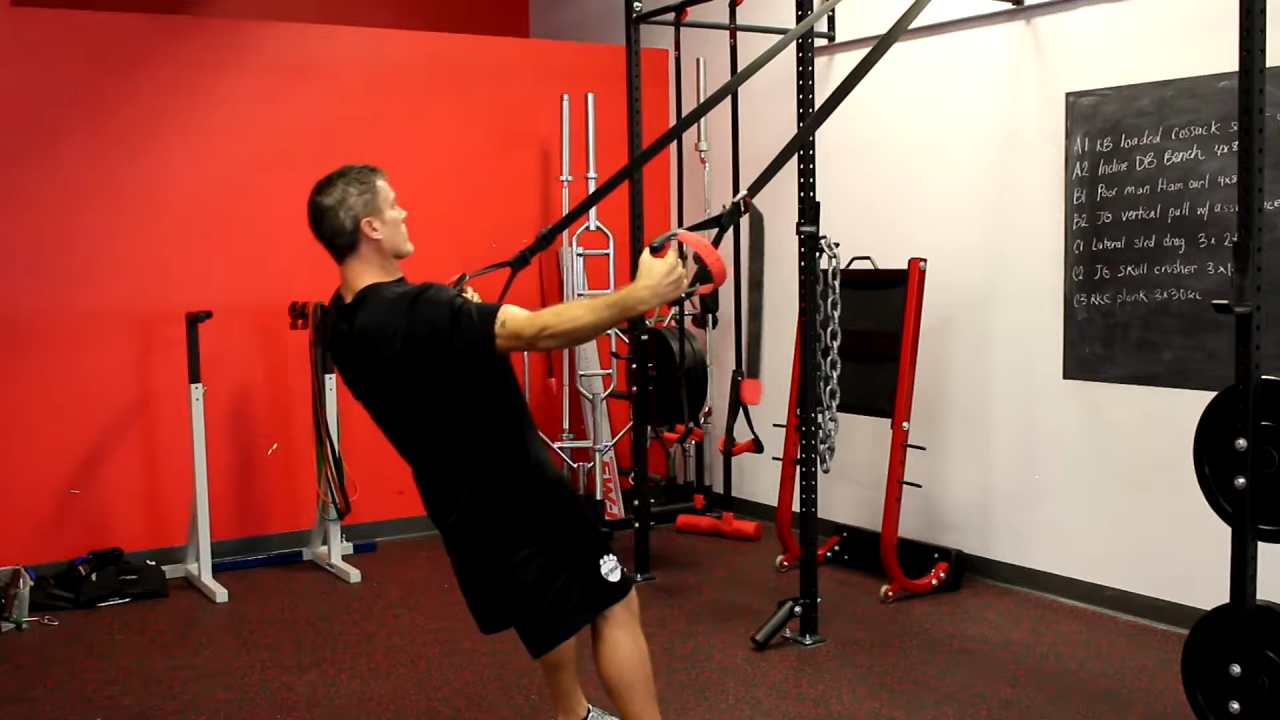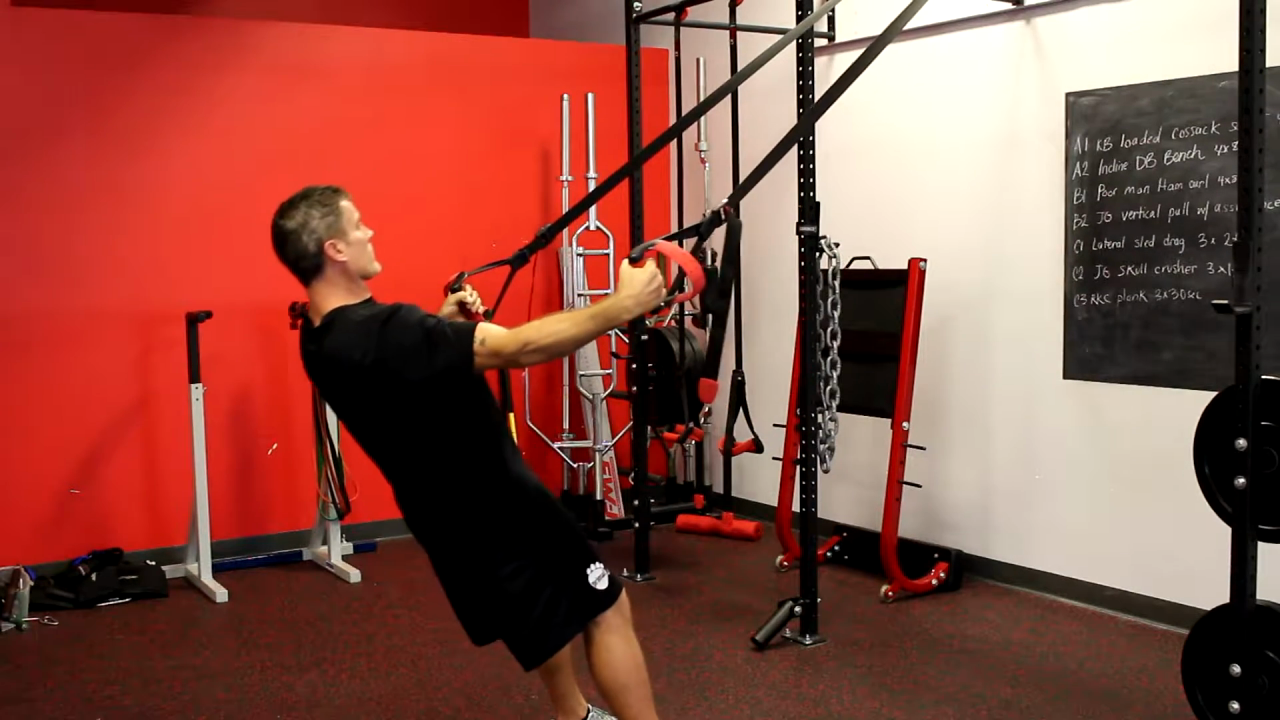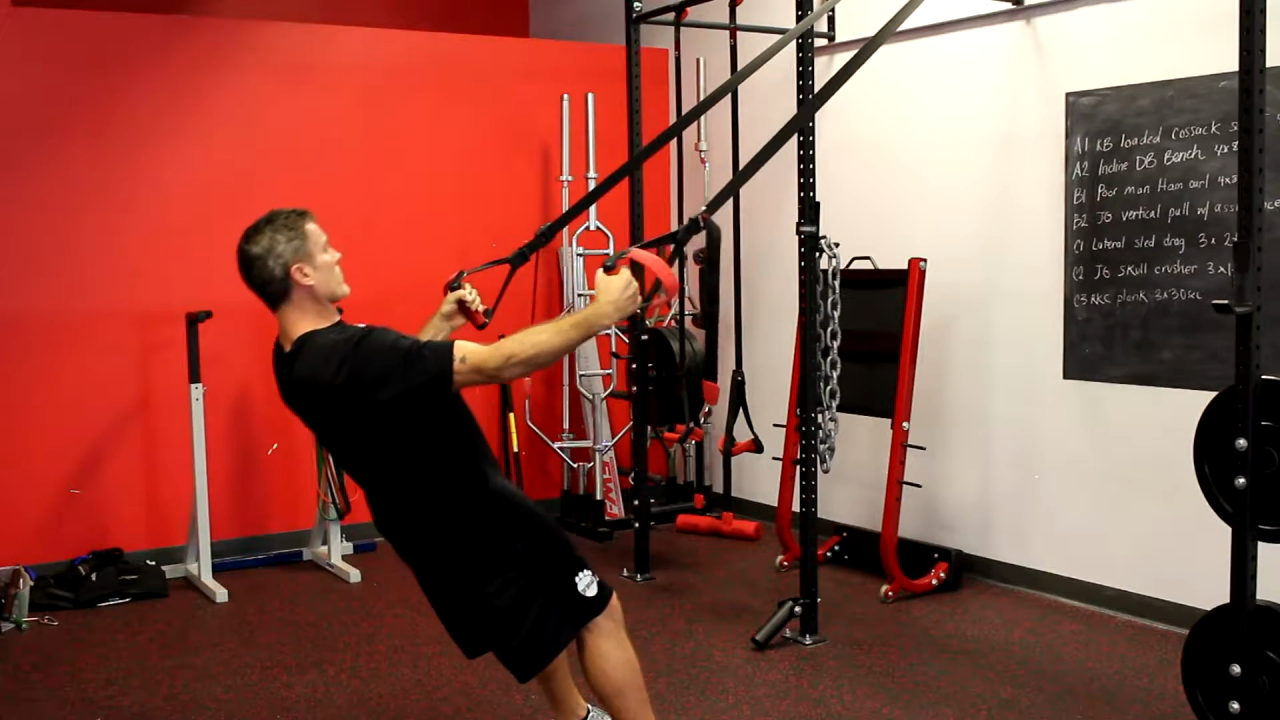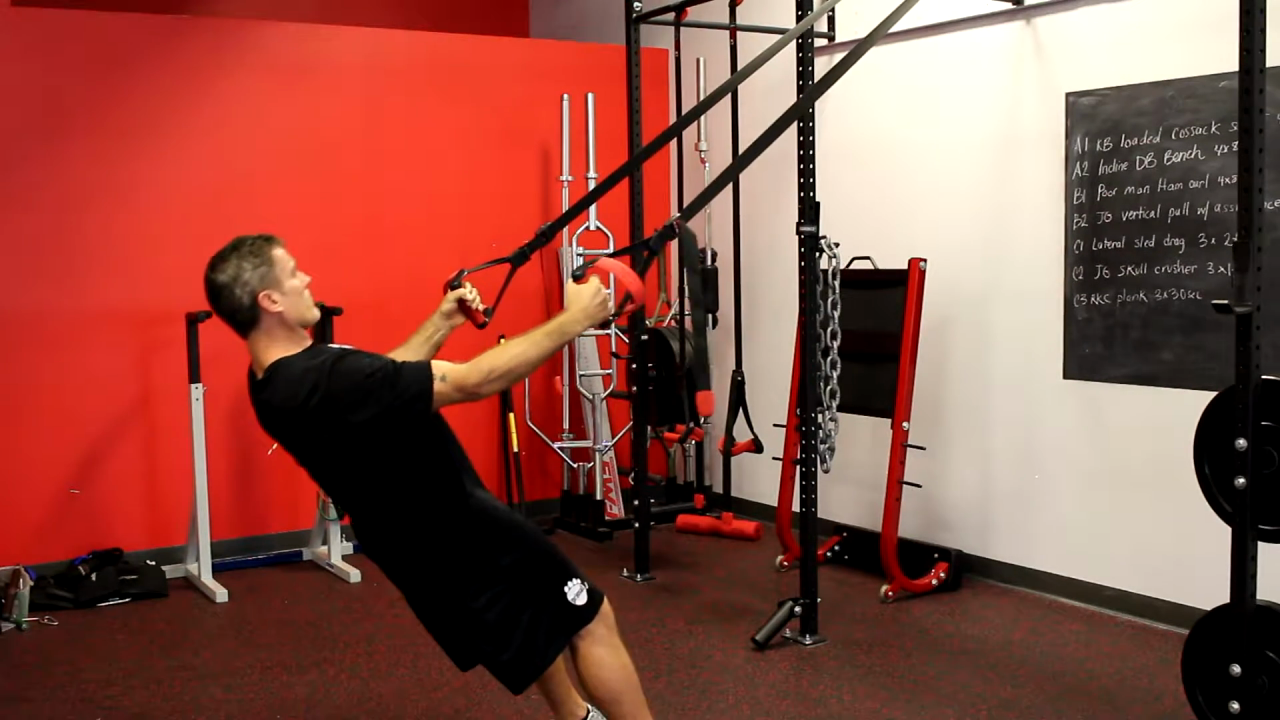
dt=0.3s
person 1, frame 1
left shoulder: (346, 321)
right shoulder: (415, 311)
right elbow: (539, 331)
right wrist: (642, 294)
left hip: (462, 498)
right hip: (509, 492)
left knee: (558, 603)
right knee: (615, 607)
person 1, frame 2
left shoulder: (323, 338)
right shoulder: (381, 332)
right elbow: (518, 348)
left wrist: (445, 326)
right wrist: (622, 304)
left hip: (445, 507)
right hip: (489, 505)
left knee: (554, 608)
right knee: (607, 611)
person 1, frame 3
left shoulder: (299, 358)
right shoulder: (353, 356)
right elbow: (496, 363)
left wrist: (441, 326)
right wrist: (600, 312)
left hip: (428, 521)
right hip: (471, 520)
left knee: (544, 615)
right knee: (599, 616)
person 1, frame 4
left shoulder: (278, 382)
right shoulder: (326, 382)
right elbow: (472, 381)
left wrist: (441, 322)
right wrist: (573, 319)
left hip: (414, 533)
right hip: (453, 537)
left knee: (545, 616)
right knee: (592, 623)
